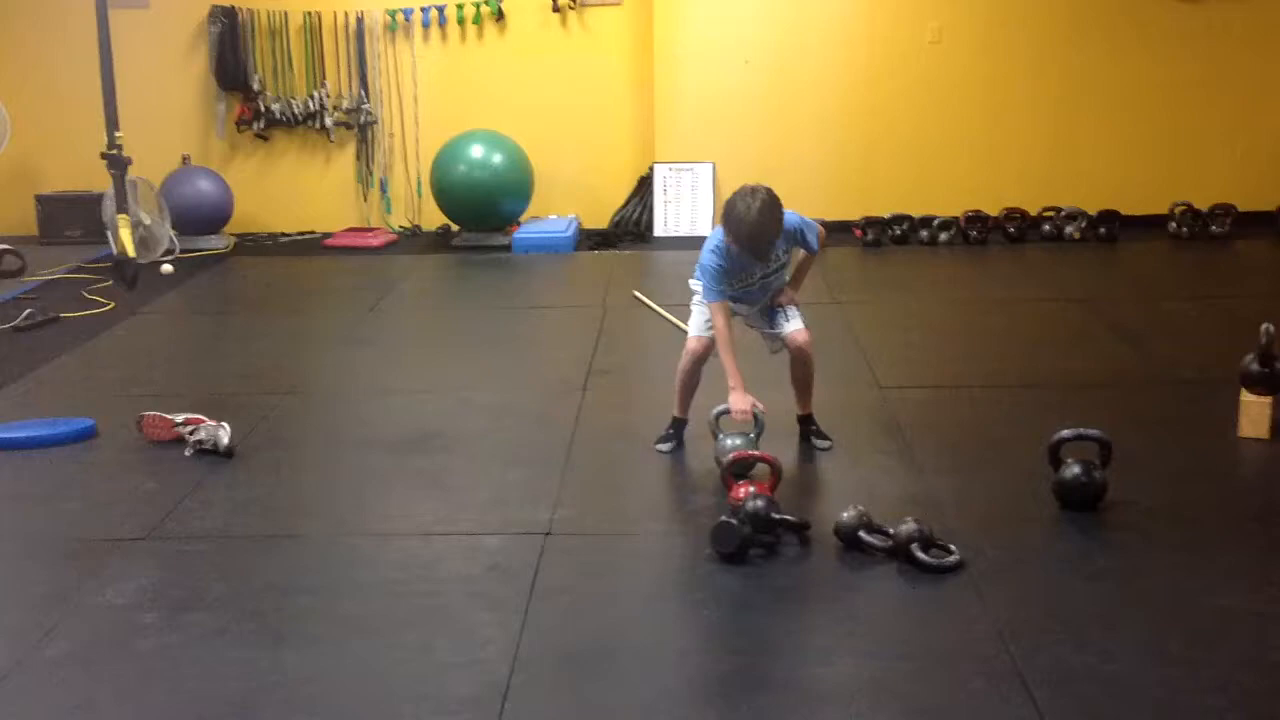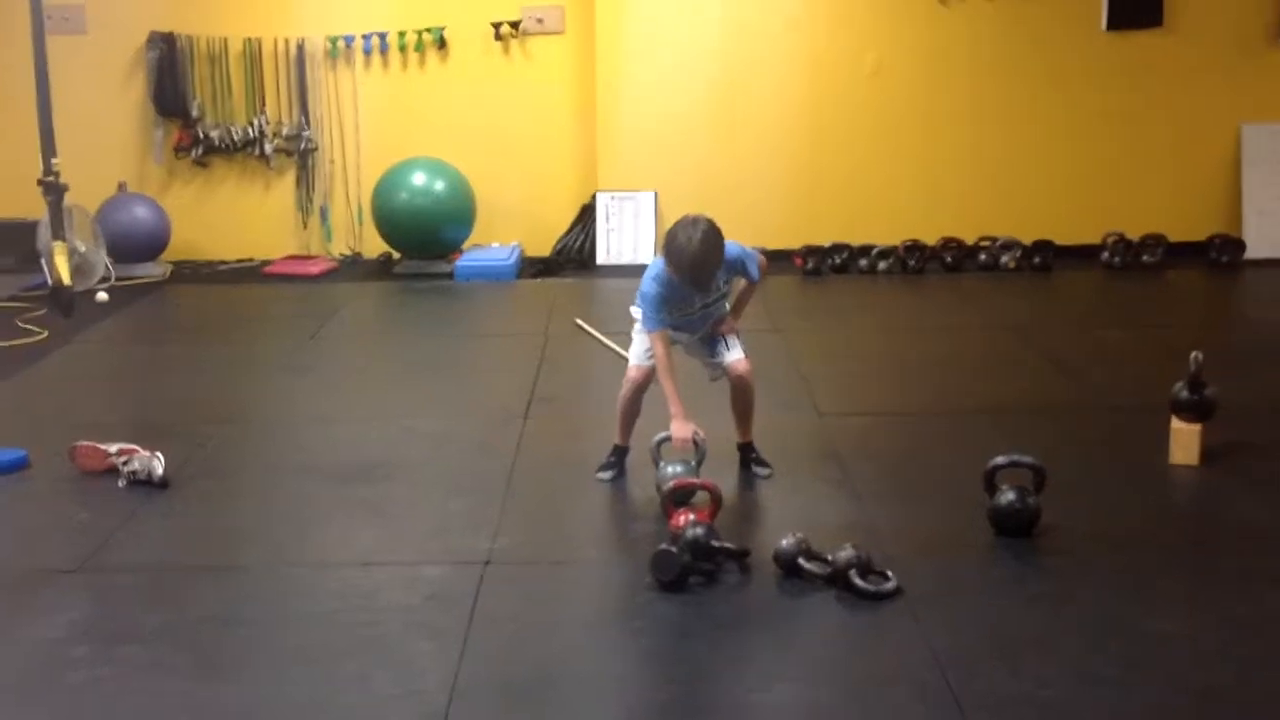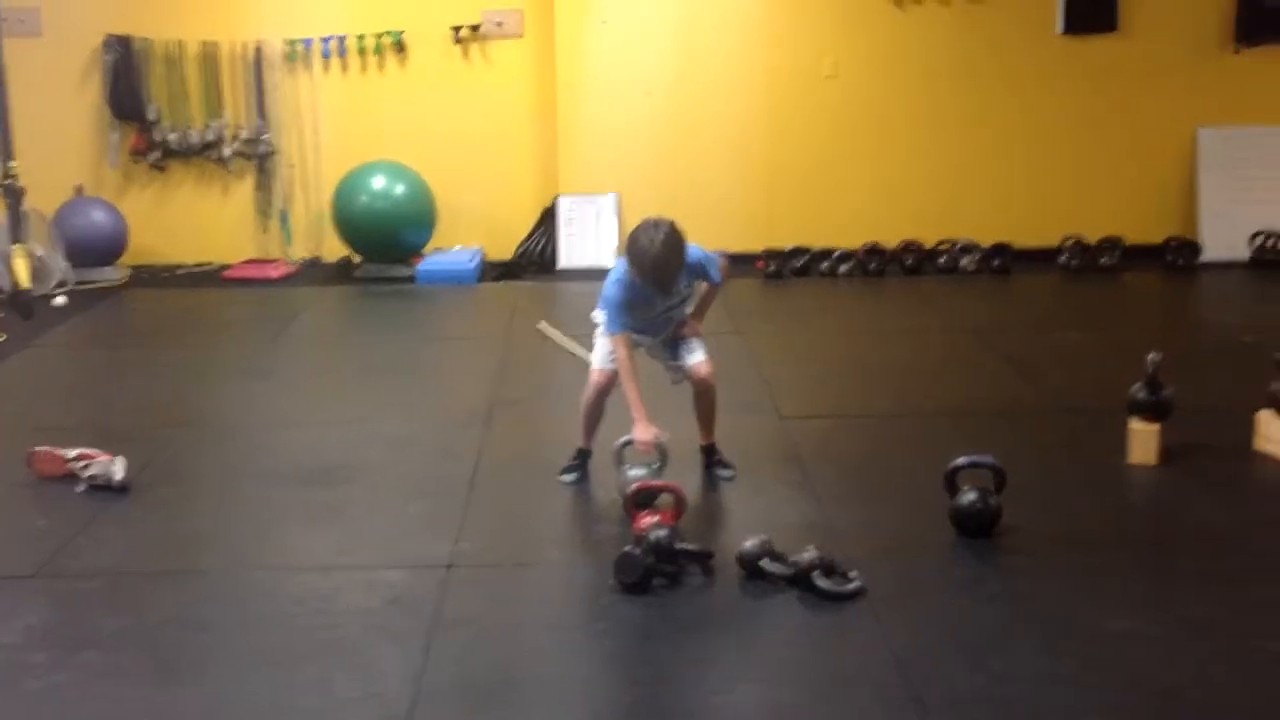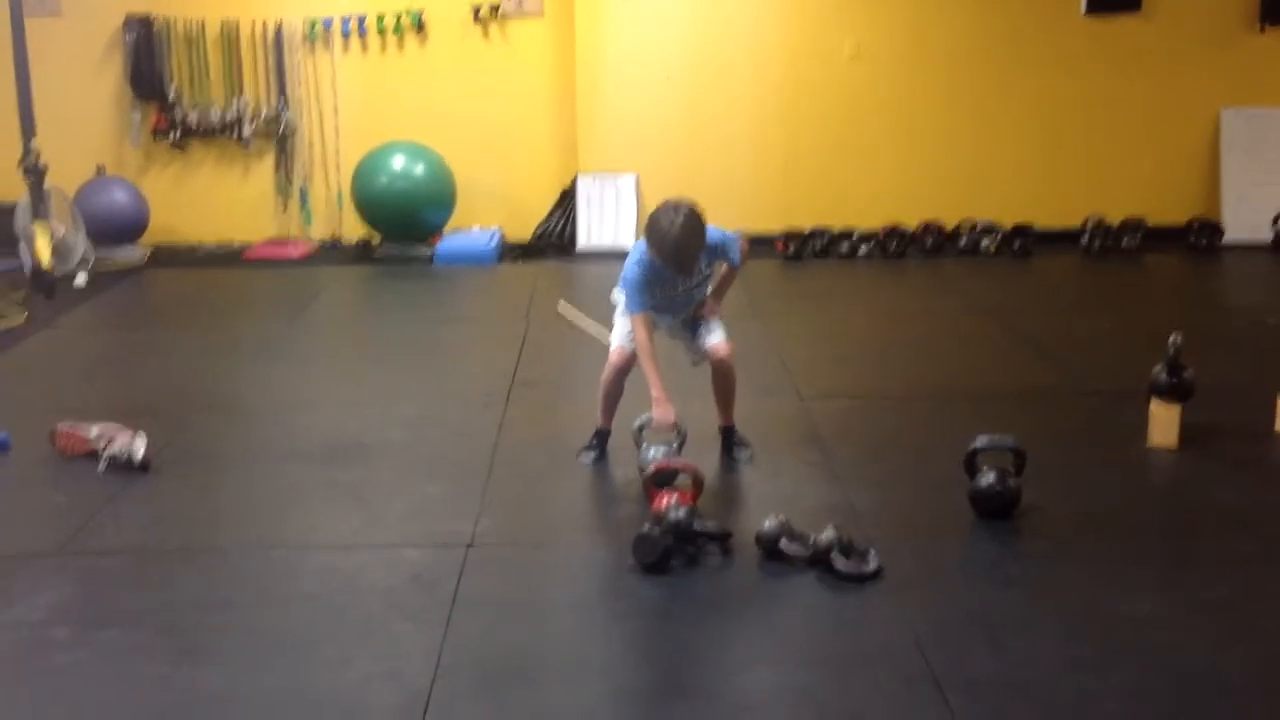
dt=0.5s
person 1, frame 1
left shoulder: (791, 225)
right shoulder: (714, 253)
left elbow: (819, 236)
right elbow: (720, 321)
left wrist: (793, 286)
right wrist: (736, 388)
left hip: (769, 294)
right hip: (717, 296)
left knee: (801, 343)
right knee: (695, 349)
left ankle: (806, 421)
right ankle: (678, 423)
person 1, frame 2
left shoulder: (732, 255)
right shoulder: (655, 282)
left elbow: (760, 265)
right elbow: (660, 349)
left wrist: (734, 315)
right wrist: (678, 415)
left hip: (711, 323)
right hip: (659, 324)
left knee: (741, 372)
right knee: (636, 377)
left ankle: (747, 449)
right ankle: (619, 451)
person 1, frame 3
left shoulder: (693, 258)
right shoulder: (617, 284)
left elbow: (721, 269)
right elbow: (623, 353)
left wrist: (696, 317)
right wrist: (640, 419)
left hip: (672, 326)
right hip: (621, 327)
left knee: (703, 375)
right knee: (599, 381)
left ankle: (709, 451)
right ankle: (582, 454)
person 1, frame 4
left shoulder: (714, 240)
right shoulder: (638, 264)
left elbow: (740, 251)
right elbow: (641, 333)
left wrist: (715, 298)
right wrist: (659, 398)
left hip: (692, 305)
right hip: (641, 306)
left knee: (722, 356)
right knee: (618, 360)
left ankle: (728, 432)
right ankle: (601, 433)
